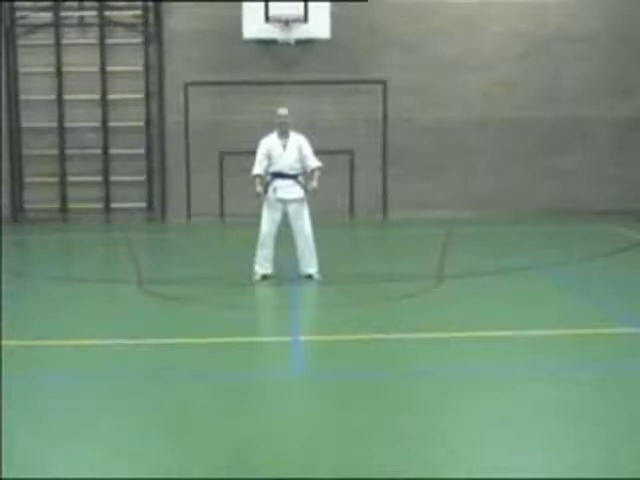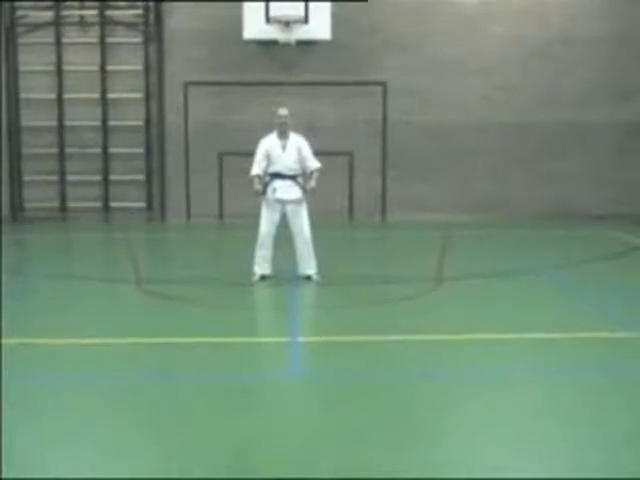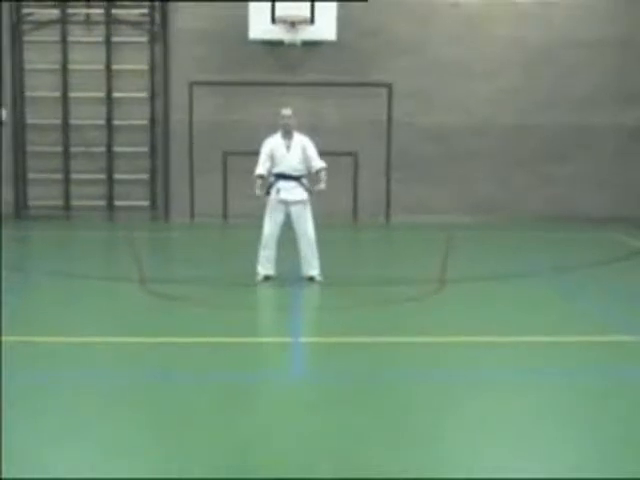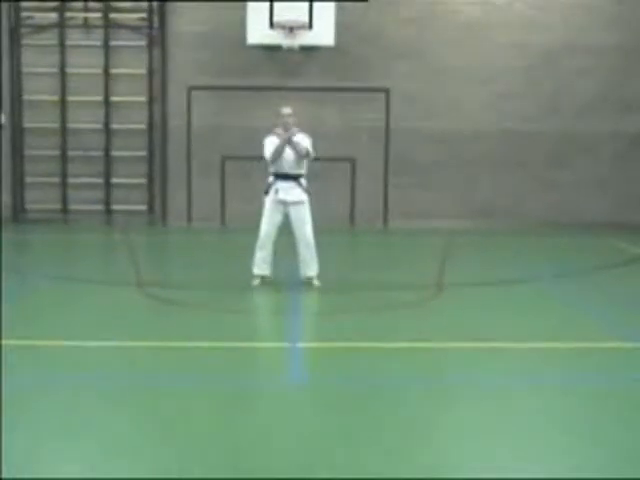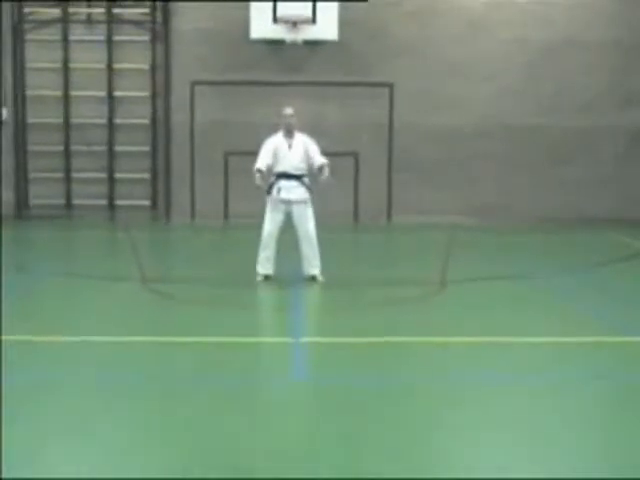
dt=0.5s
person 1, frame 1
left shoulder: (300, 140)
right shoulder: (266, 141)
left elbow: (311, 161)
right elbow: (259, 166)
left wrist: (314, 180)
right wrist: (258, 185)
left hip: (295, 188)
right hip: (274, 189)
left knee: (304, 231)
right knee: (267, 231)
left ankle: (309, 269)
right ankle: (263, 269)
person 1, frame 2
left shoulder: (300, 141)
right shoulder: (266, 142)
left elbow: (311, 162)
right elbow: (258, 166)
left wrist: (313, 180)
right wrist: (257, 184)
left hip: (294, 189)
right hip: (273, 189)
left knee: (302, 232)
right knee: (265, 232)
left ankle: (308, 270)
right ankle: (262, 270)
person 1, frame 3
left shoulder: (304, 141)
right shoulder: (270, 142)
left elbow: (316, 162)
right elbow: (262, 167)
left wrist: (322, 181)
right wrist: (259, 187)
left hip: (298, 190)
right hip: (277, 190)
left knee: (306, 233)
right knee: (269, 233)
left ankle: (311, 271)
right ankle: (265, 271)
person 1, frame 4
left shoulder: (302, 138)
right shoulder: (271, 139)
left elbow: (304, 154)
right elbow: (272, 158)
left wrist: (288, 139)
right wrist: (285, 139)
left hip: (297, 190)
right hip: (276, 189)
left knee: (305, 234)
right knee: (266, 233)
left ankle: (310, 274)
right ankle: (261, 273)
person 1, frame 5
left shoulder: (306, 141)
right shoulder: (271, 141)
left elbow: (318, 160)
right elbow: (262, 163)
left wrist: (324, 169)
right wrist: (259, 175)
left hip: (299, 189)
right hip: (278, 189)
left knee: (307, 232)
right knee: (269, 232)
left ankle: (313, 271)
right ankle: (265, 271)
